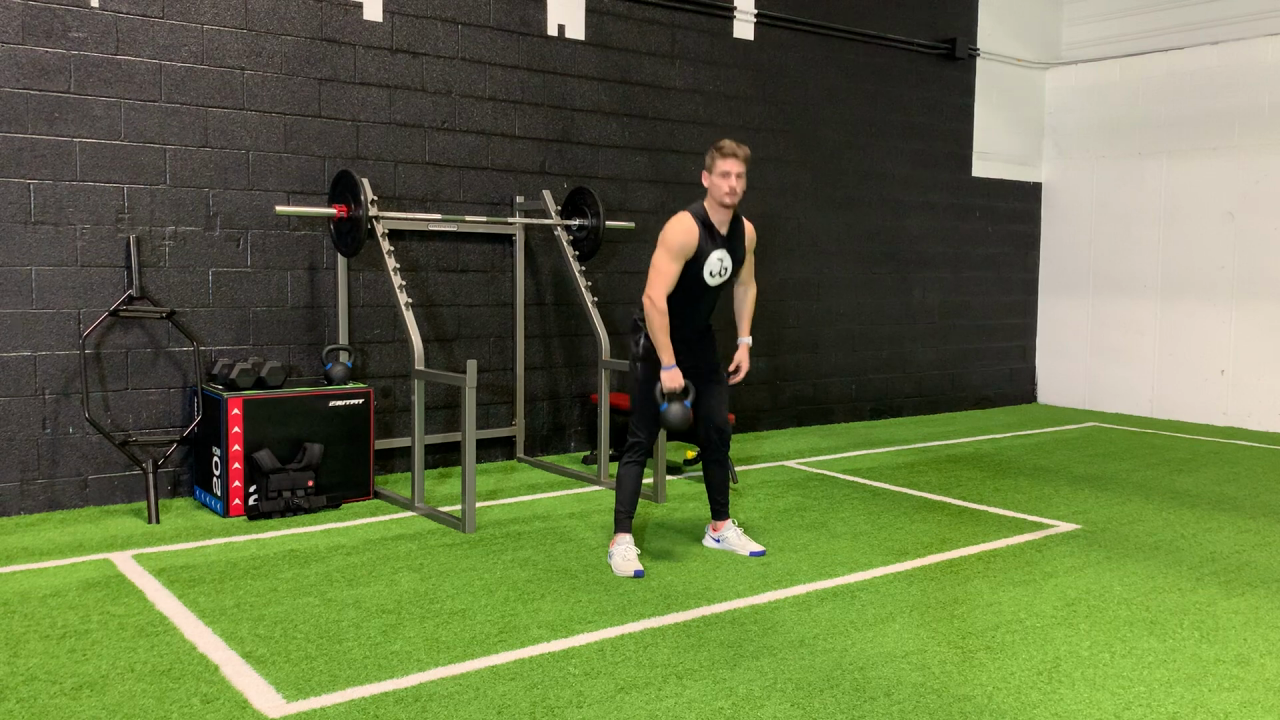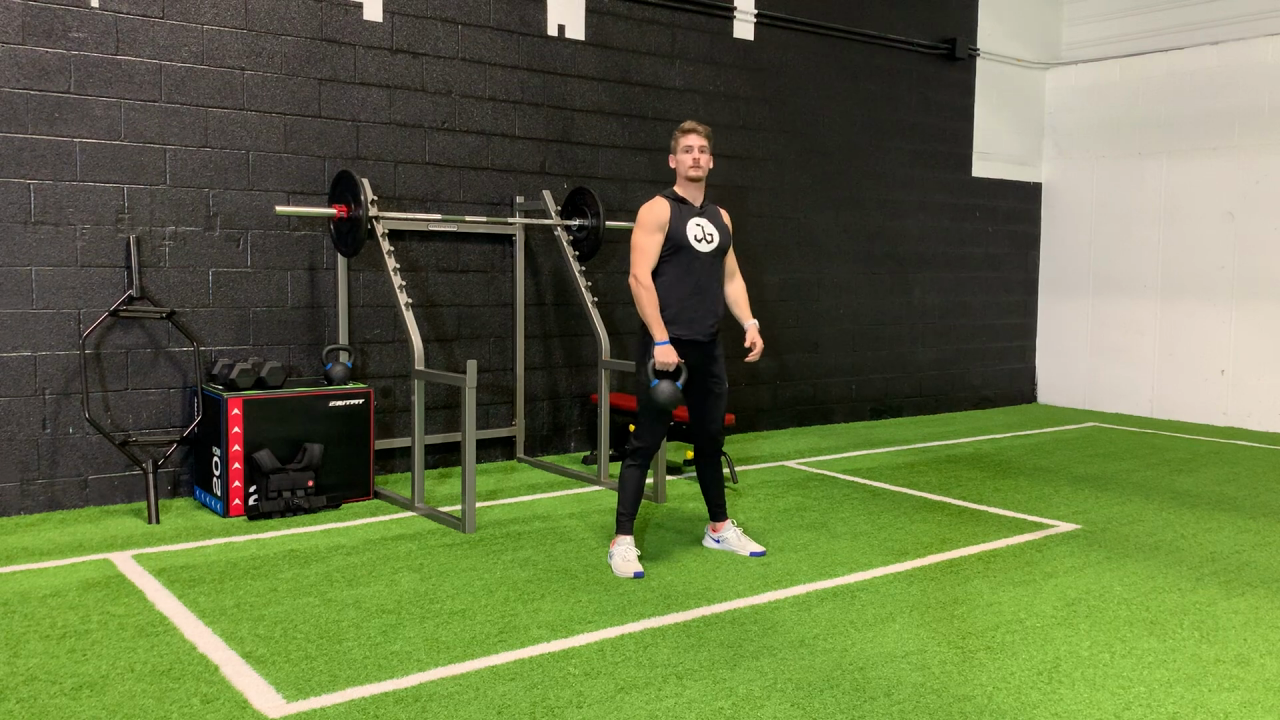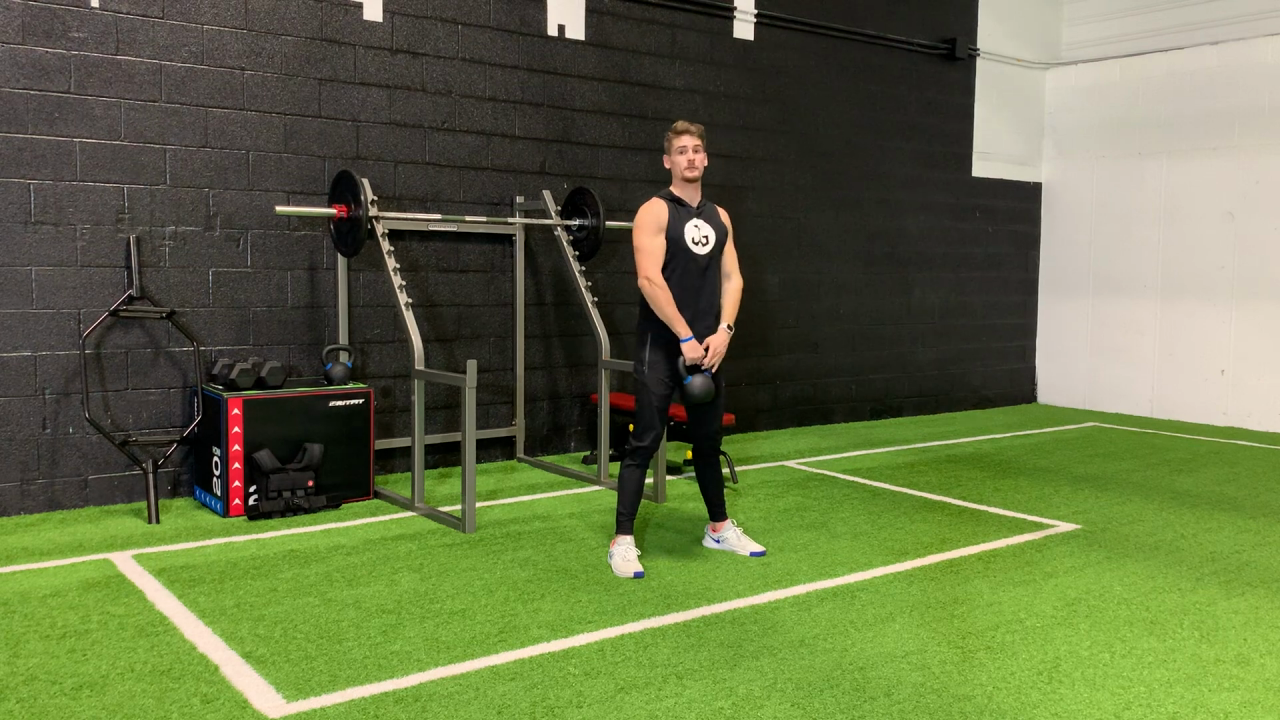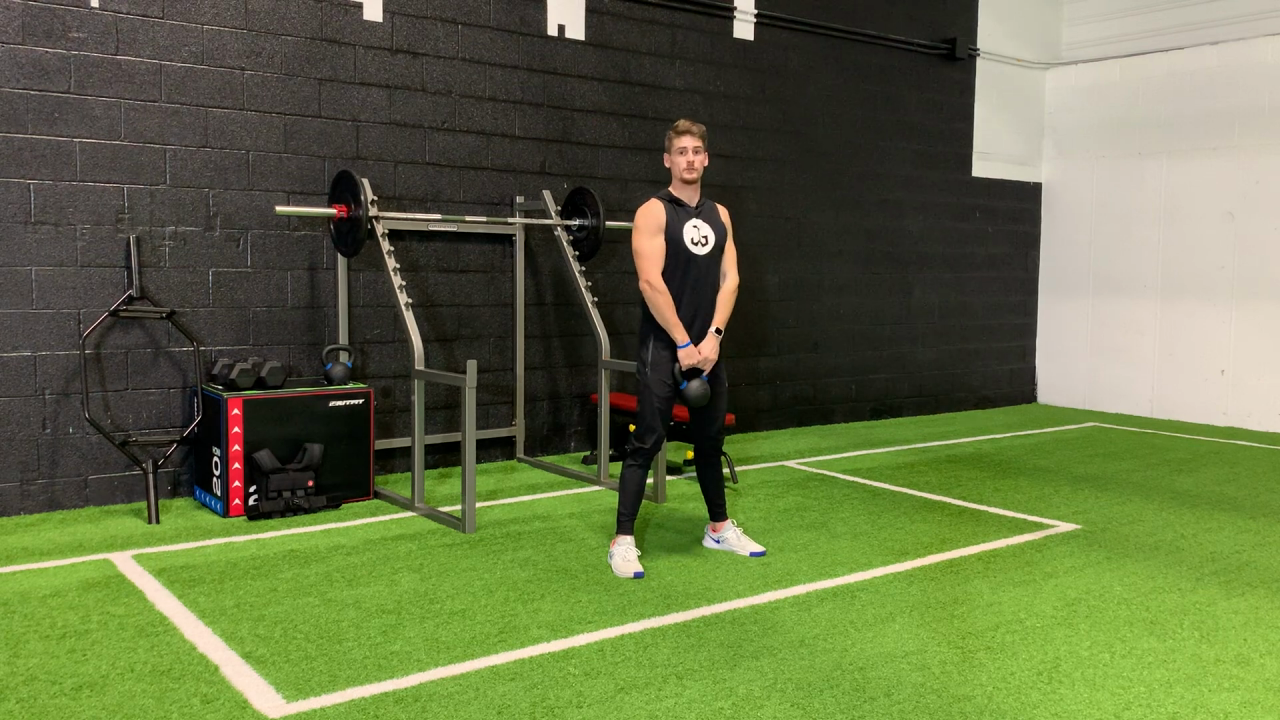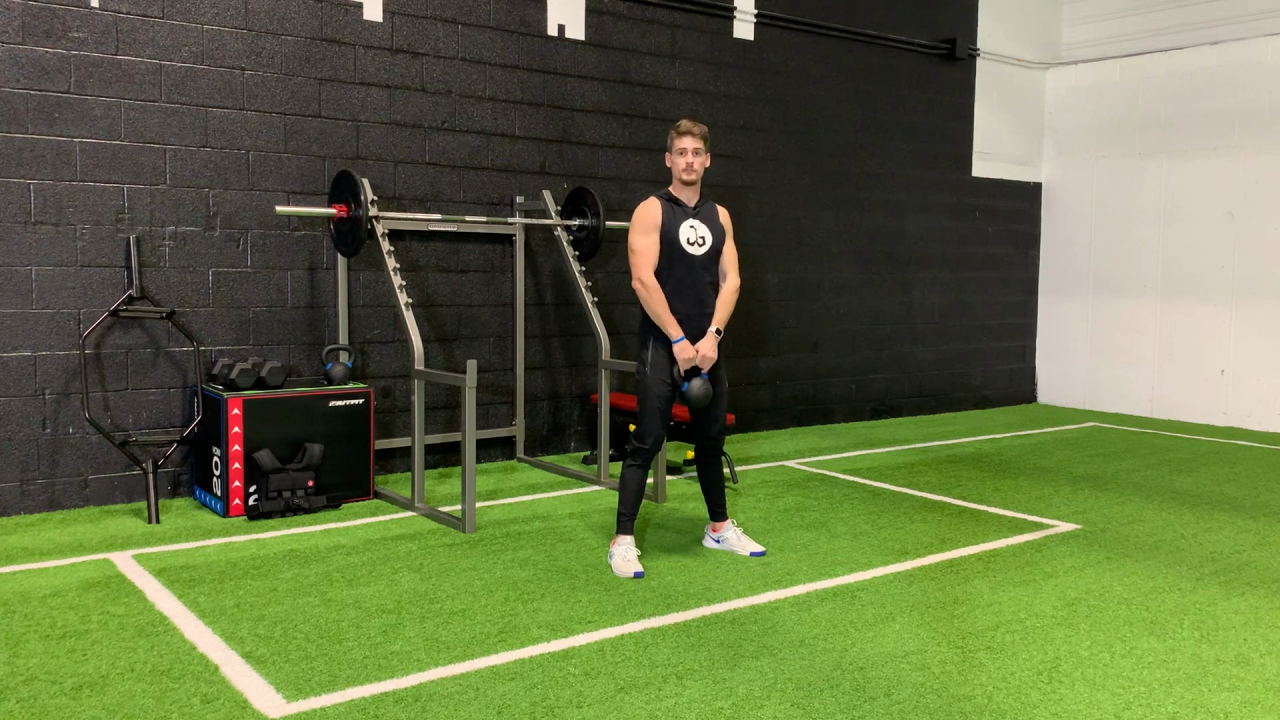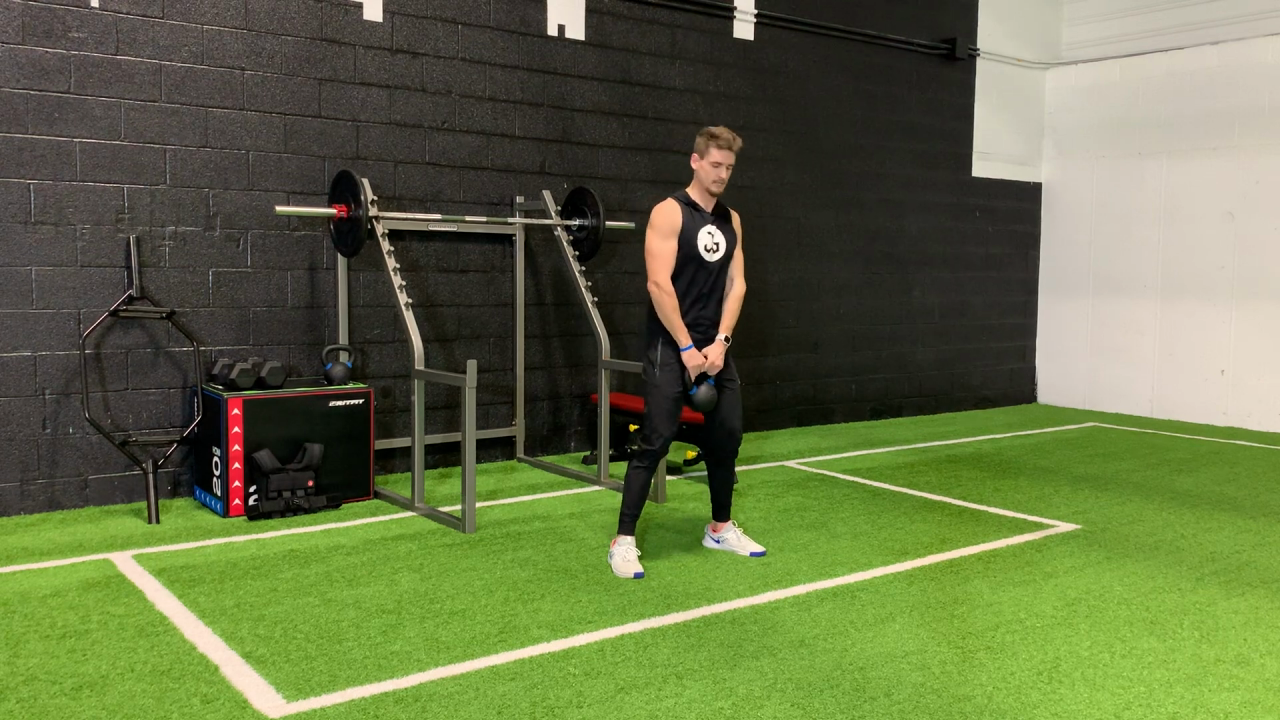
dt=0.5s
person 1, frame 1
left shoulder: (745, 232)
right shoulder: (684, 228)
left elbow: (745, 286)
right elbow: (653, 299)
left wrist: (744, 343)
right wrist: (668, 367)
left hip: (699, 341)
right hip: (656, 341)
left knee: (717, 435)
right knee: (641, 440)
left ankle: (719, 527)
right ankle: (622, 539)
person 1, frame 2
left shoulder: (721, 217)
right shoulder: (657, 210)
left elbow: (731, 277)
right elbow: (639, 276)
left wrist: (750, 323)
right wrist: (660, 340)
left hip: (709, 347)
right hip: (666, 346)
left knee: (710, 440)
right knee: (646, 442)
left ankle: (719, 528)
right ankle: (622, 541)
person 1, frame 3
left shoulder: (719, 216)
right shoulder: (655, 211)
left elbow: (731, 277)
right elbow: (649, 278)
left wrist: (724, 329)
right wrist: (685, 338)
left hip: (706, 346)
right hip: (661, 346)
left knee: (708, 440)
right knee: (645, 442)
left ankle: (719, 527)
right ankle: (622, 540)
person 1, frame 4
left shoulder: (719, 214)
right shoulder: (654, 212)
left elbow: (729, 278)
right elbow: (651, 283)
left wrist: (713, 336)
right wrist: (682, 343)
left hip: (707, 345)
right hip: (664, 346)
left knee: (710, 440)
right knee: (646, 442)
left ankle: (720, 528)
right ankle: (623, 541)
person 1, frame 5
left shoulder: (719, 215)
right shoulder: (651, 211)
left elbow: (730, 279)
right elbow: (643, 279)
left wrist: (711, 336)
right wrist: (677, 340)
left hip: (706, 345)
right hip: (661, 345)
left knee: (711, 440)
right knee: (646, 442)
left ankle: (719, 528)
right ankle: (623, 541)
person 1, frame 6
left shoulder: (732, 219)
right shoulder: (669, 212)
left elbow: (736, 284)
right elbow: (658, 283)
left wrist: (720, 342)
right wrist: (686, 347)
left hip: (714, 344)
right hip: (670, 344)
left knee: (727, 436)
right knee: (656, 441)
left ankle: (720, 528)
right ankle: (624, 539)
